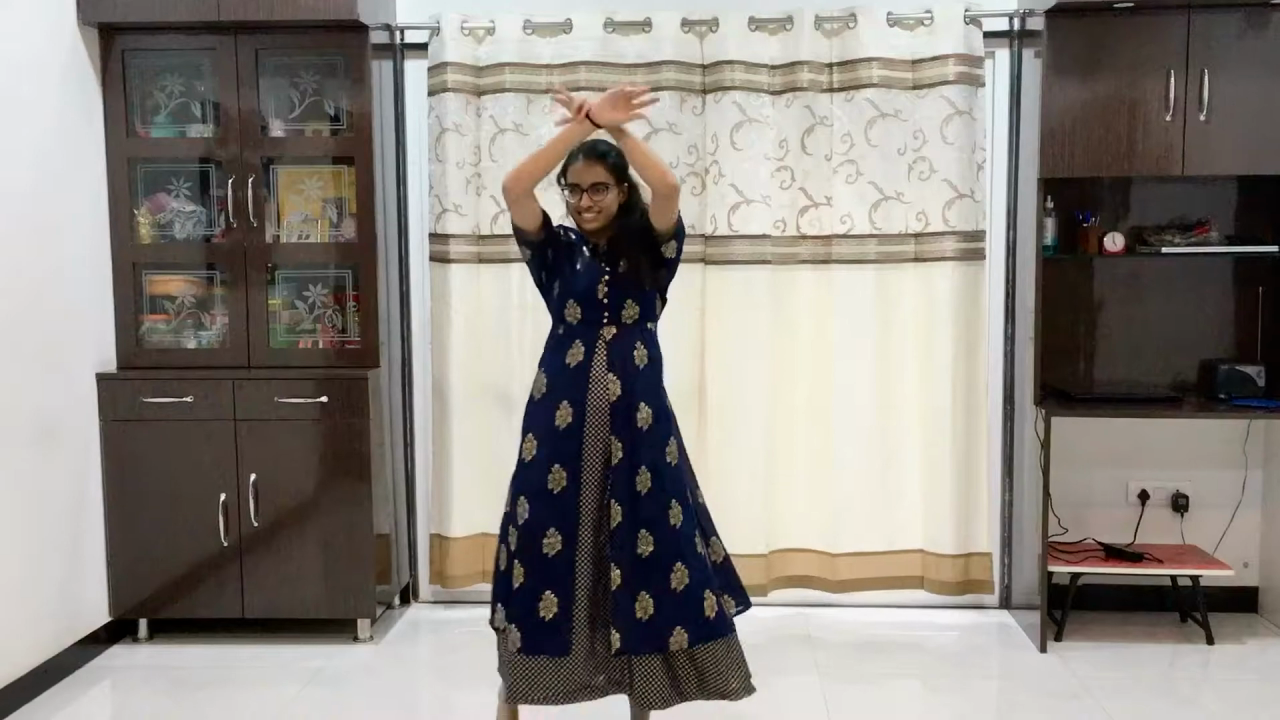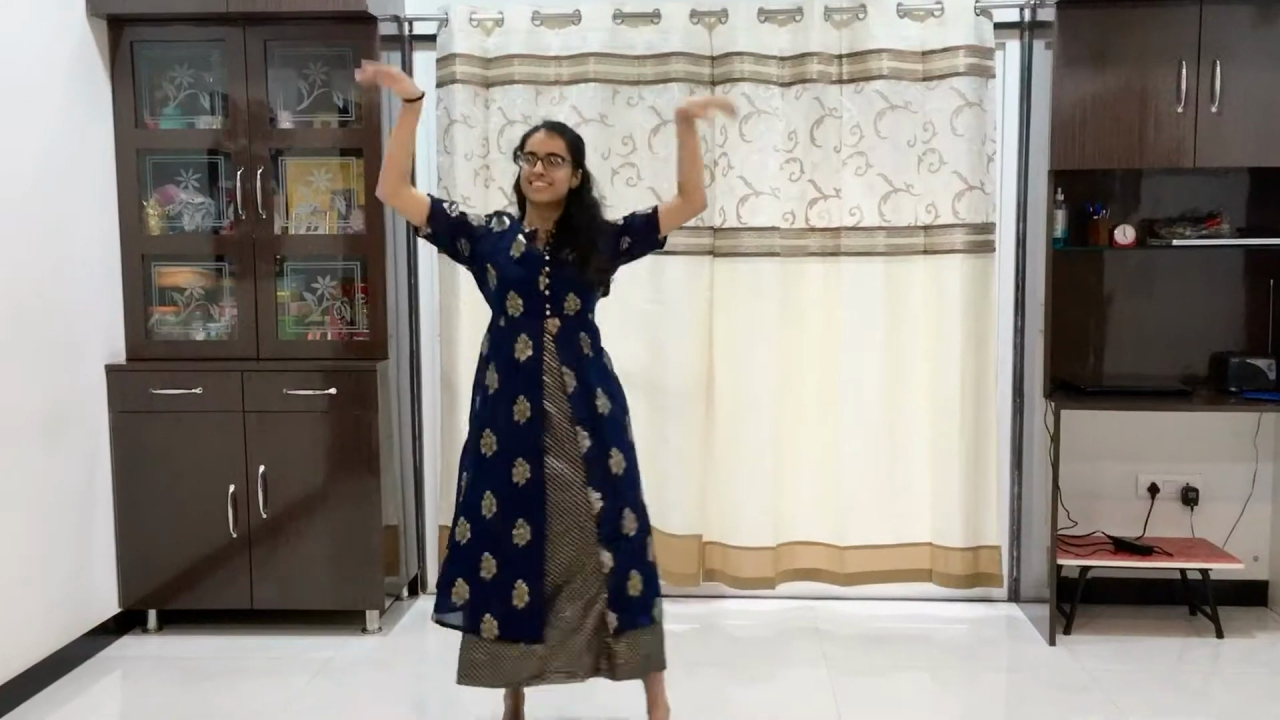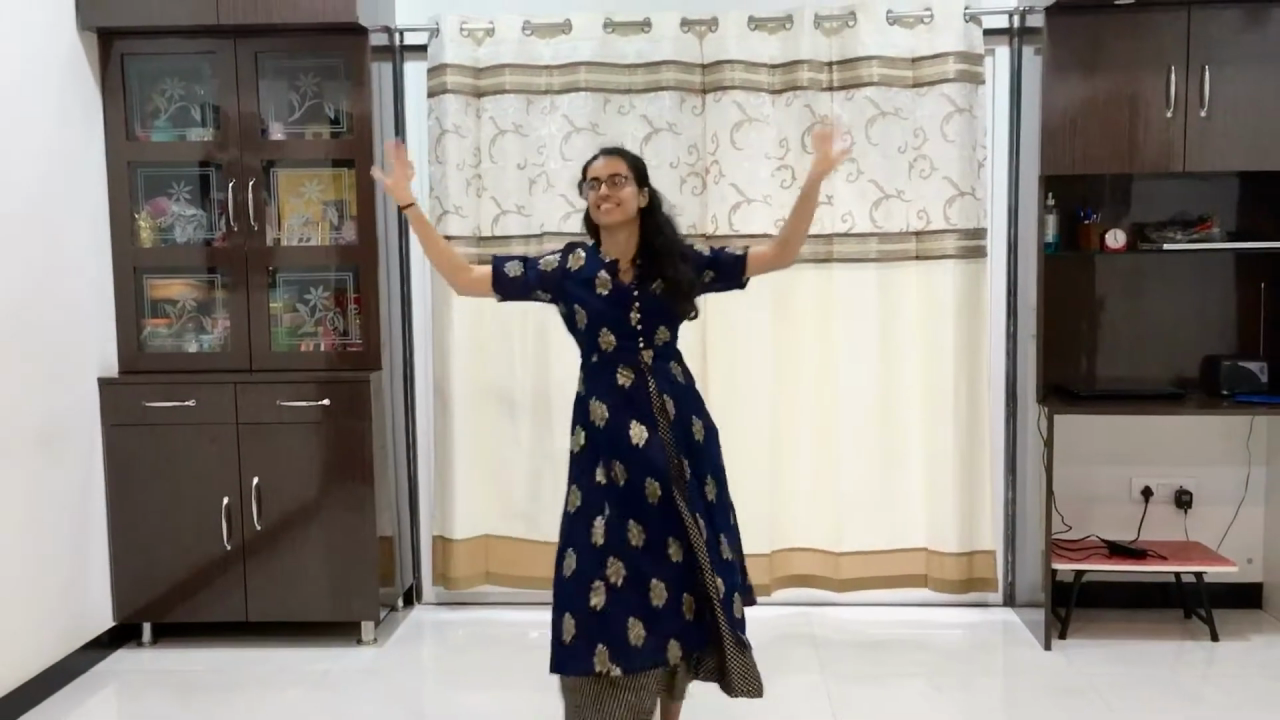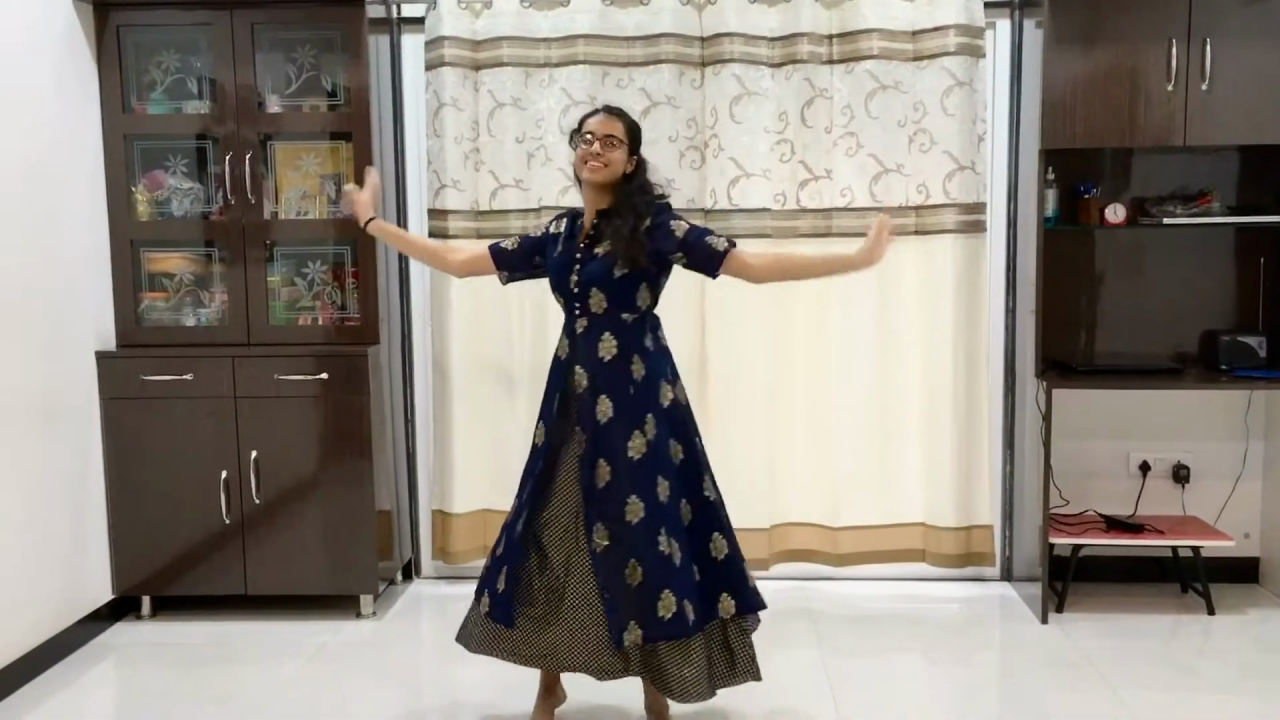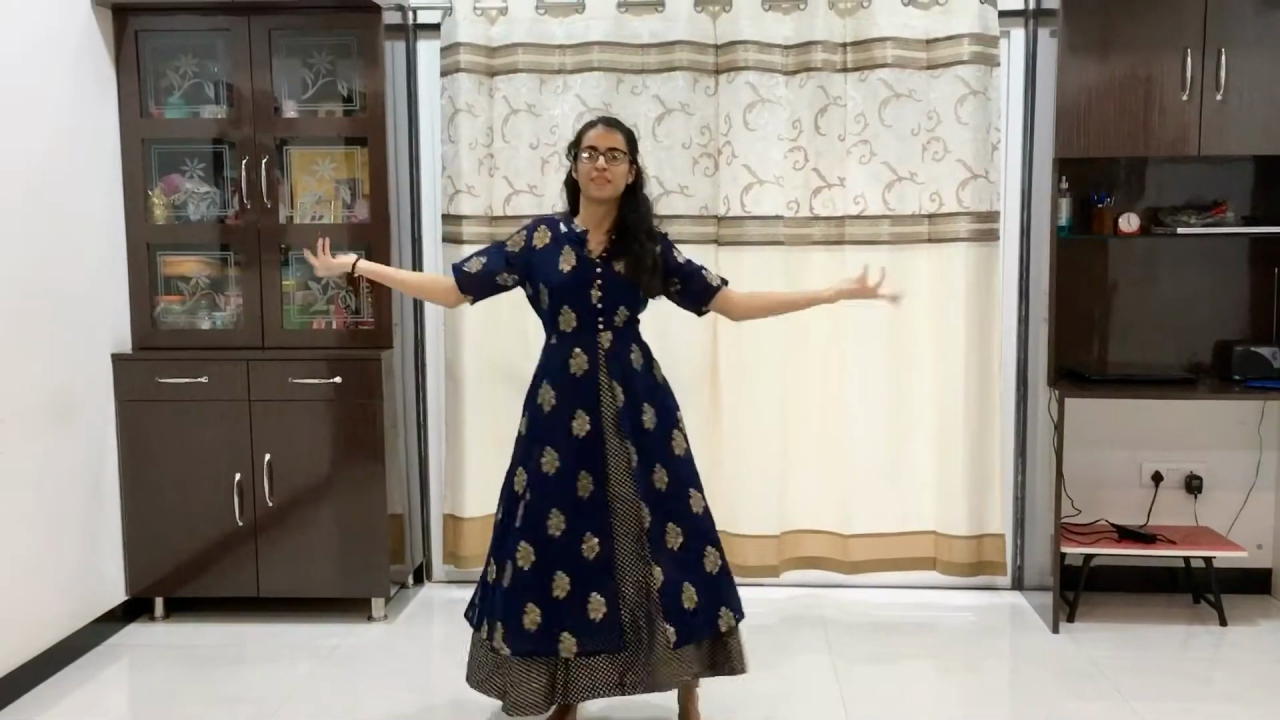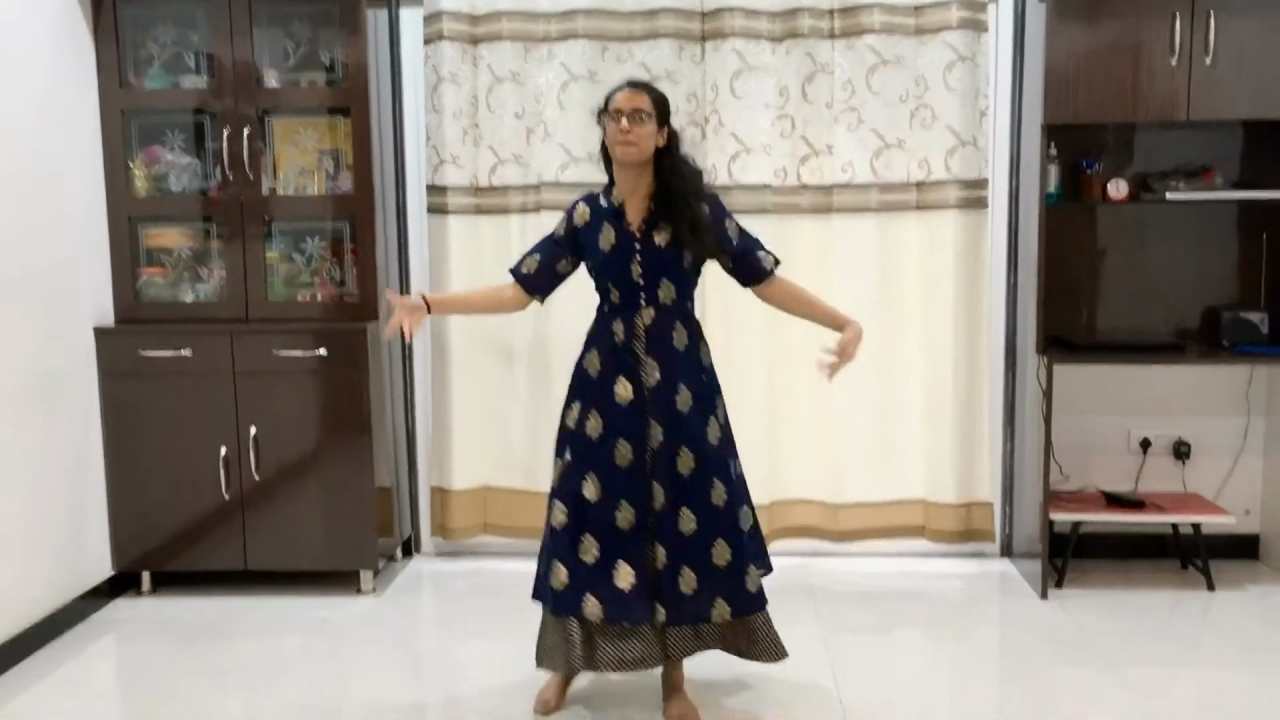
dt=0.7s
person 1, frame 1
left shoulder: (651, 250)
right shoulder: (555, 251)
left elbow: (668, 186)
right elbow: (514, 188)
left wrist: (610, 127)
right wrist: (583, 122)
left hip: (637, 420)
right hip: (562, 420)
left knee: (644, 559)
right knee: (543, 553)
person 1, frame 2
left shoulder: (602, 238)
right shoulder: (487, 235)
left elbow: (690, 203)
right elbow: (395, 190)
left wrist: (686, 128)
right wrist: (403, 105)
left hip: (588, 406)
right hip: (511, 406)
left knee: (611, 544)
right knee: (504, 545)
person 1, frame 3
left shoulder: (679, 263)
right shoulder: (568, 268)
left elbow: (779, 255)
right elbow: (464, 278)
left wrist: (814, 180)
right wrist: (409, 203)
left hip: (682, 430)
right hip: (609, 432)
left knee: (692, 568)
right knee: (612, 570)
person 1, frame 4
left shoulder: (655, 224)
right shoulder: (559, 232)
left elbow: (750, 265)
right elbow: (459, 261)
left wrist: (852, 261)
right wrist: (375, 224)
left hip: (636, 397)
right hip: (573, 399)
left knee: (644, 536)
right knee: (548, 532)
person 1, frame 5
left shoulder: (651, 248)
right shoulder: (538, 240)
left elbow: (732, 303)
right elbow: (450, 289)
left wrist: (835, 293)
right wrist: (358, 266)
left hip: (639, 406)
right hip: (561, 406)
left knee: (669, 543)
right knee: (558, 543)
person 1, frame 6
left shoulder: (697, 208)
right shoulder: (585, 215)
left elbow: (764, 276)
right elbow: (520, 289)
left wrist: (841, 325)
right wrist: (431, 304)
left hip: (681, 381)
right hip: (605, 381)
left knee: (690, 517)
right knee: (589, 515)
right ankle: (563, 663)
